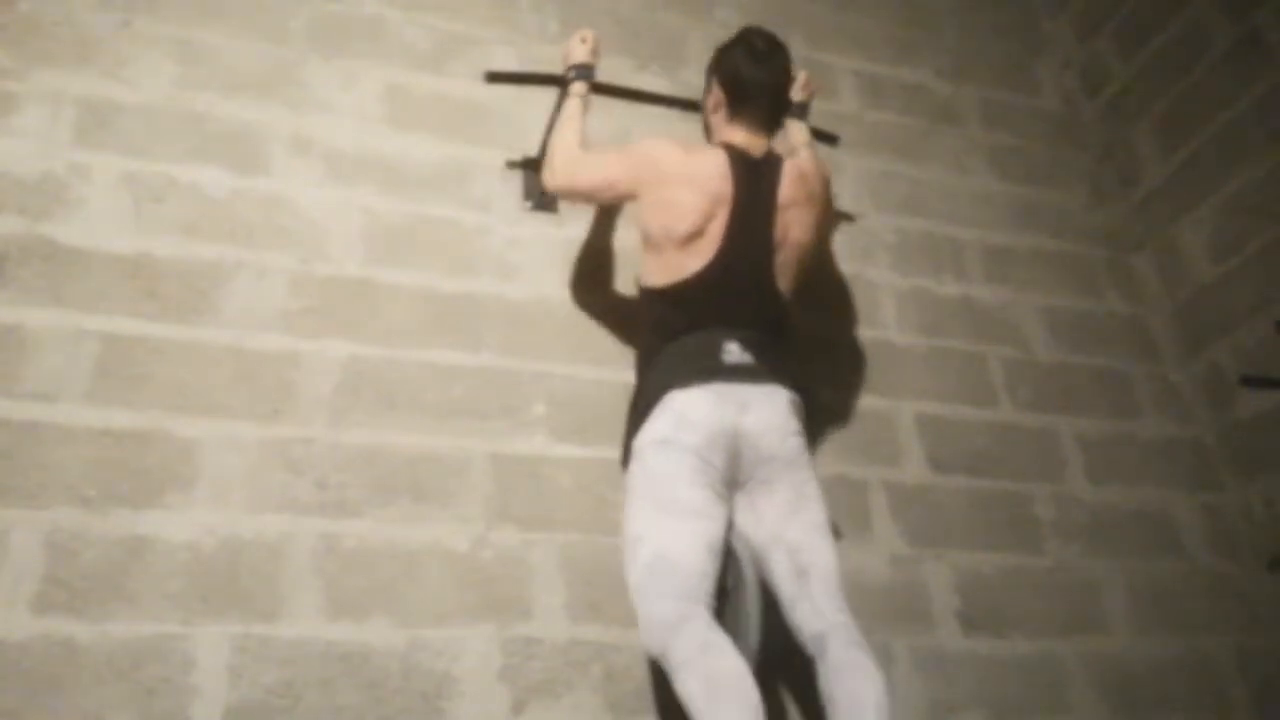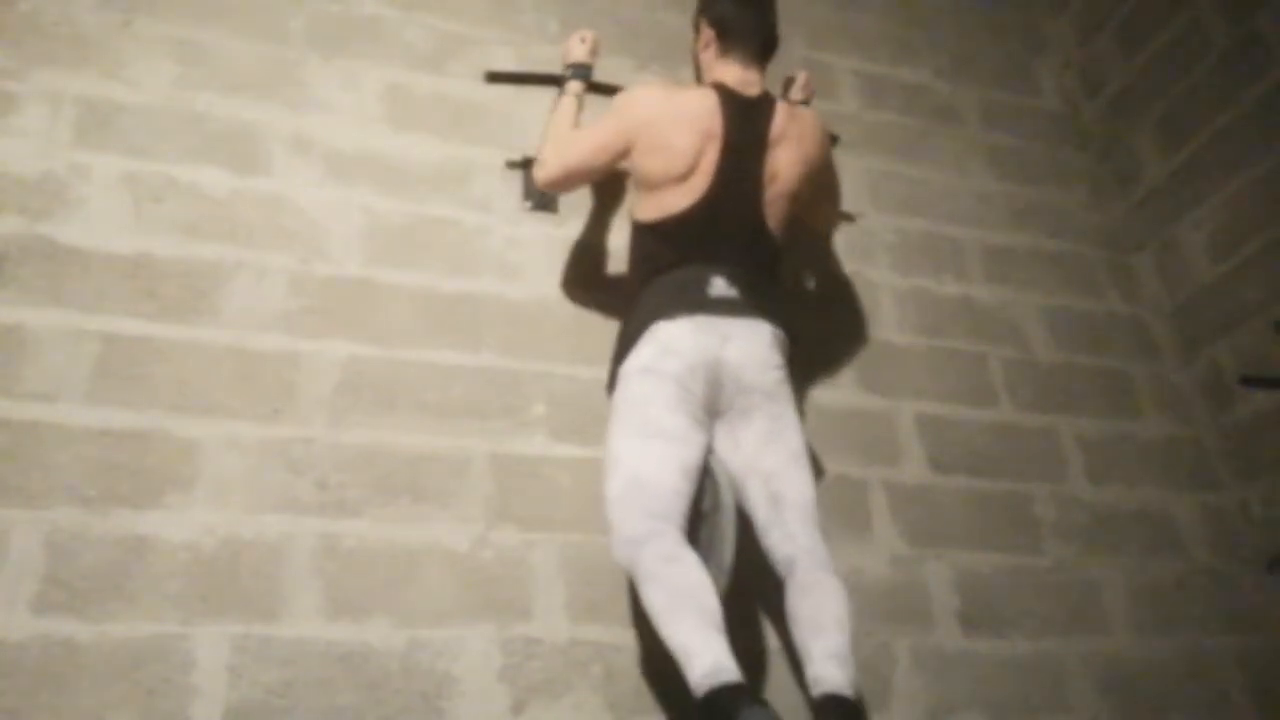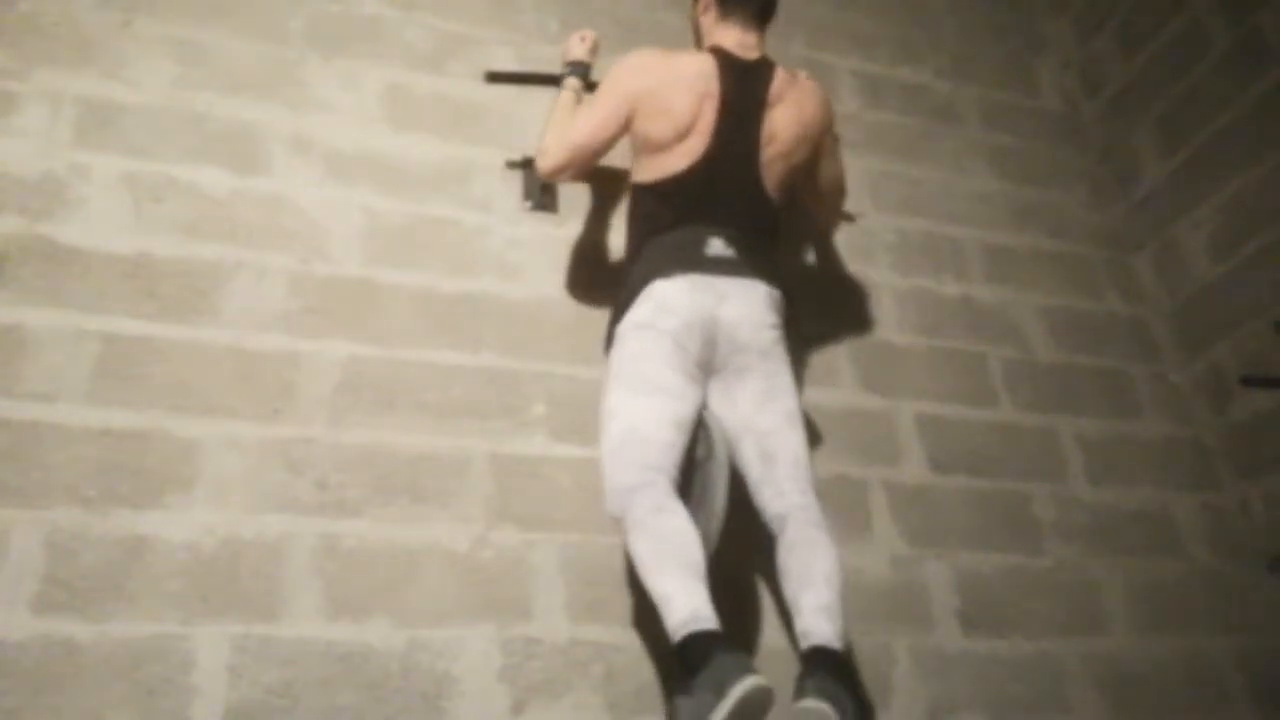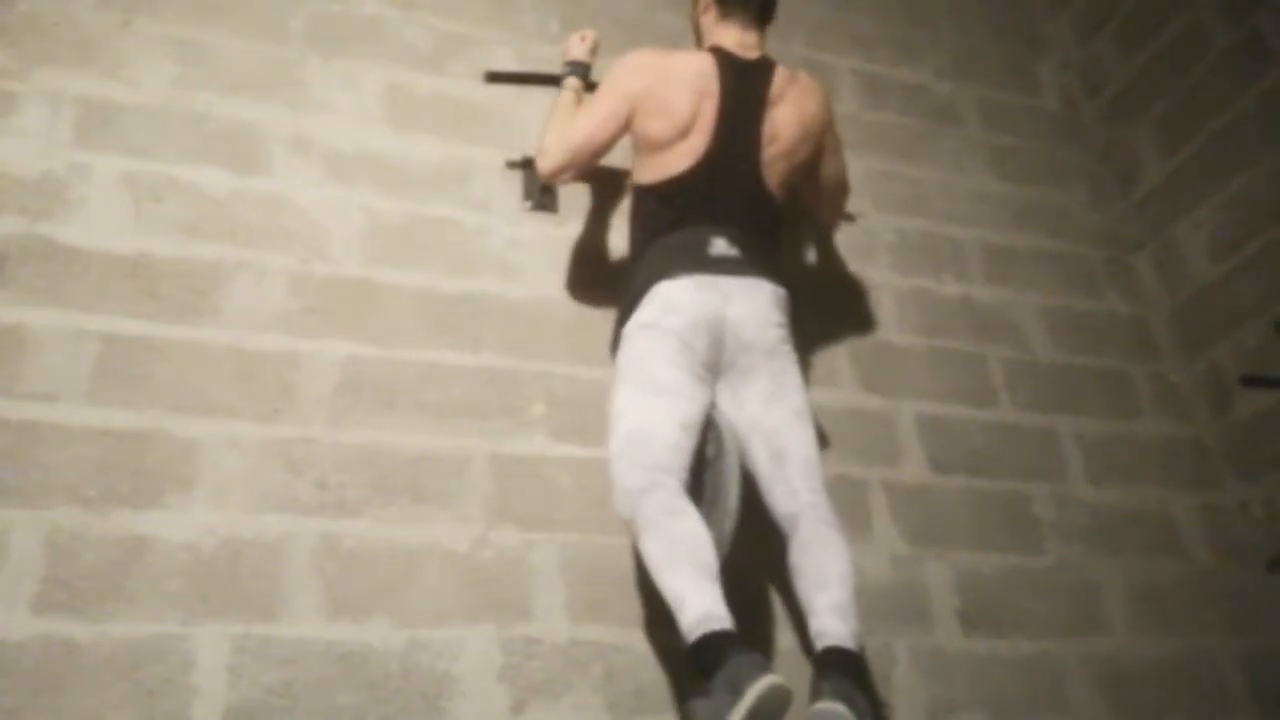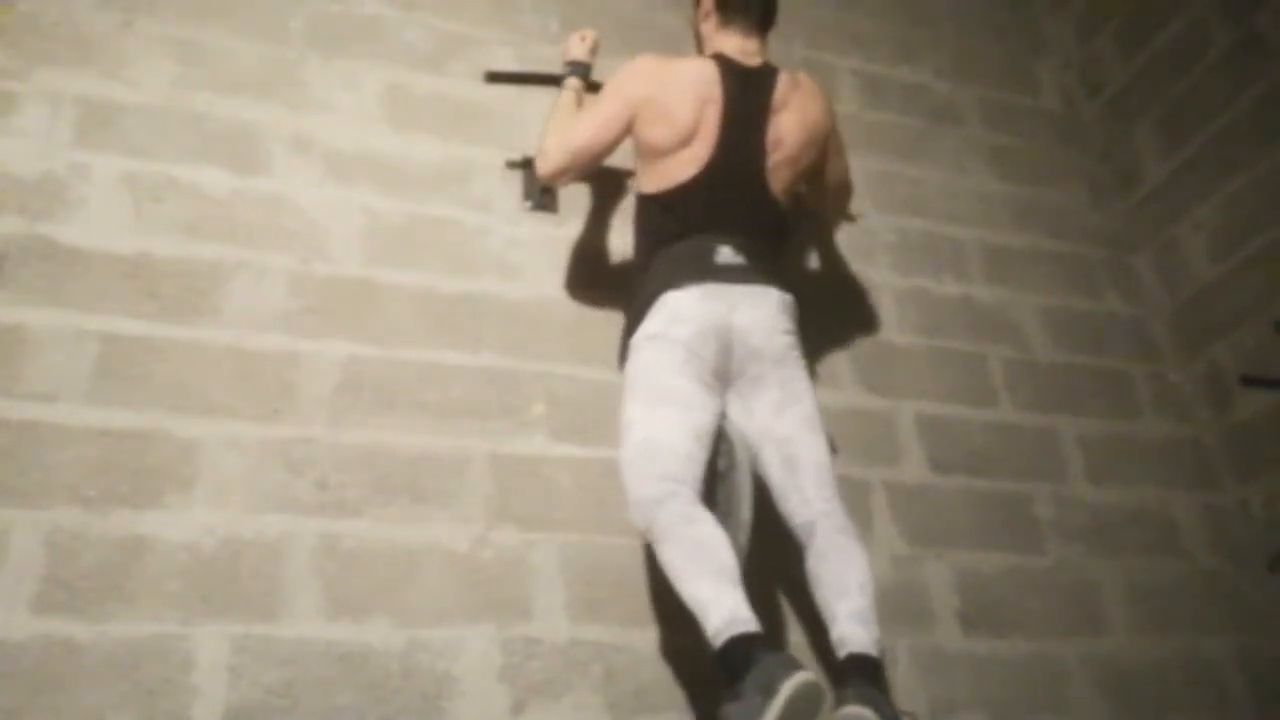
dt=0.3s
person 1, frame 1
left shoulder: (667, 165)
right shoulder: (807, 182)
left elbow: (558, 174)
left wrist: (578, 80)
right wrist: (798, 122)
left hip: (685, 409)
right hip: (772, 409)
left knee: (673, 608)
right knee: (826, 614)
person 1, frame 2
left shoulder: (654, 107)
right shoulder: (805, 131)
left elbow: (549, 170)
left wrist: (575, 77)
left hip: (670, 341)
right hip: (756, 343)
left knee: (647, 527)
right knee: (800, 541)
person 1, frame 3
left shoulder: (650, 71)
right shoulder: (806, 99)
left elbow: (553, 161)
right elbow: (828, 206)
left wrist: (574, 73)
left hip: (668, 301)
right hip: (753, 306)
left knee: (640, 482)
right knee: (792, 498)
left ankle: (708, 653)
person 1, frame 4
left shoulder: (651, 71)
right shoulder: (805, 97)
left elbow: (554, 161)
right elbow: (831, 204)
left wrist: (574, 74)
left hip: (672, 301)
right hip: (758, 303)
left knee: (649, 482)
right knee: (803, 496)
left ankle: (723, 655)
person 1, frame 5
left shoulder: (653, 78)
right shoulder: (808, 102)
left elbow: (552, 164)
right elbow: (835, 201)
left wrist: (574, 74)
left hip: (680, 311)
right hip: (764, 311)
left knee: (664, 491)
right knee: (817, 505)
left ankle: (750, 656)
